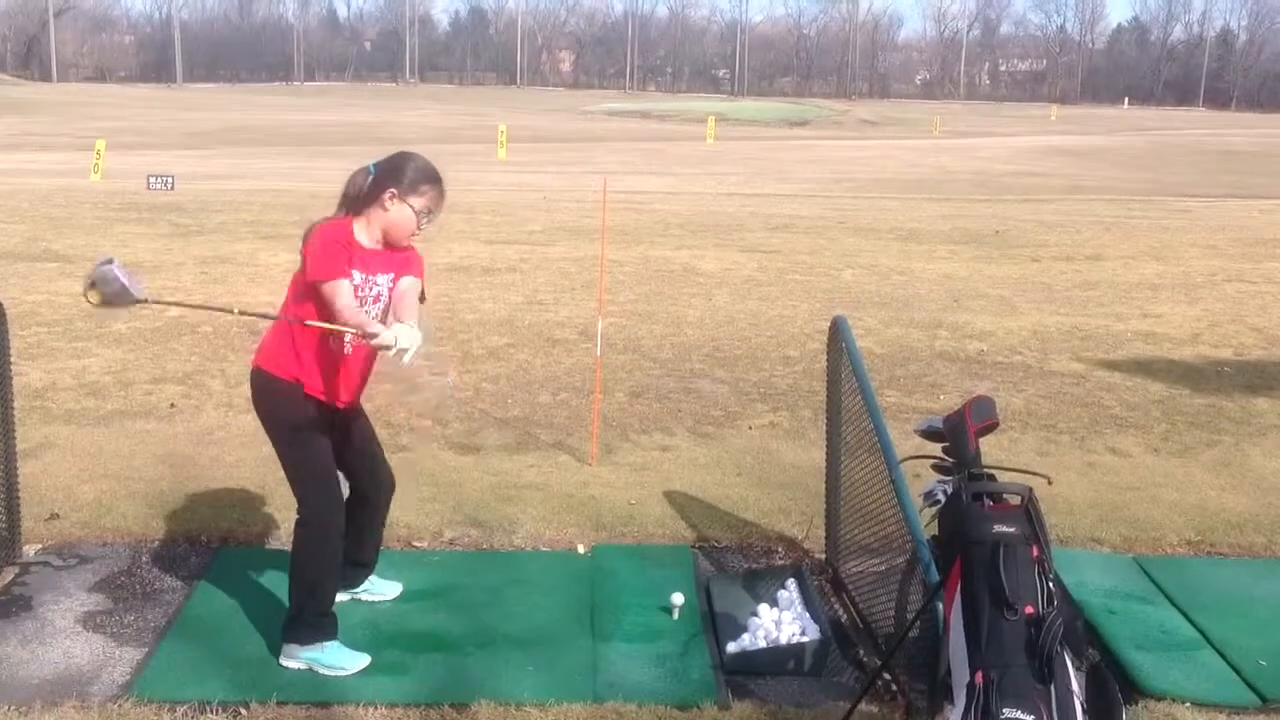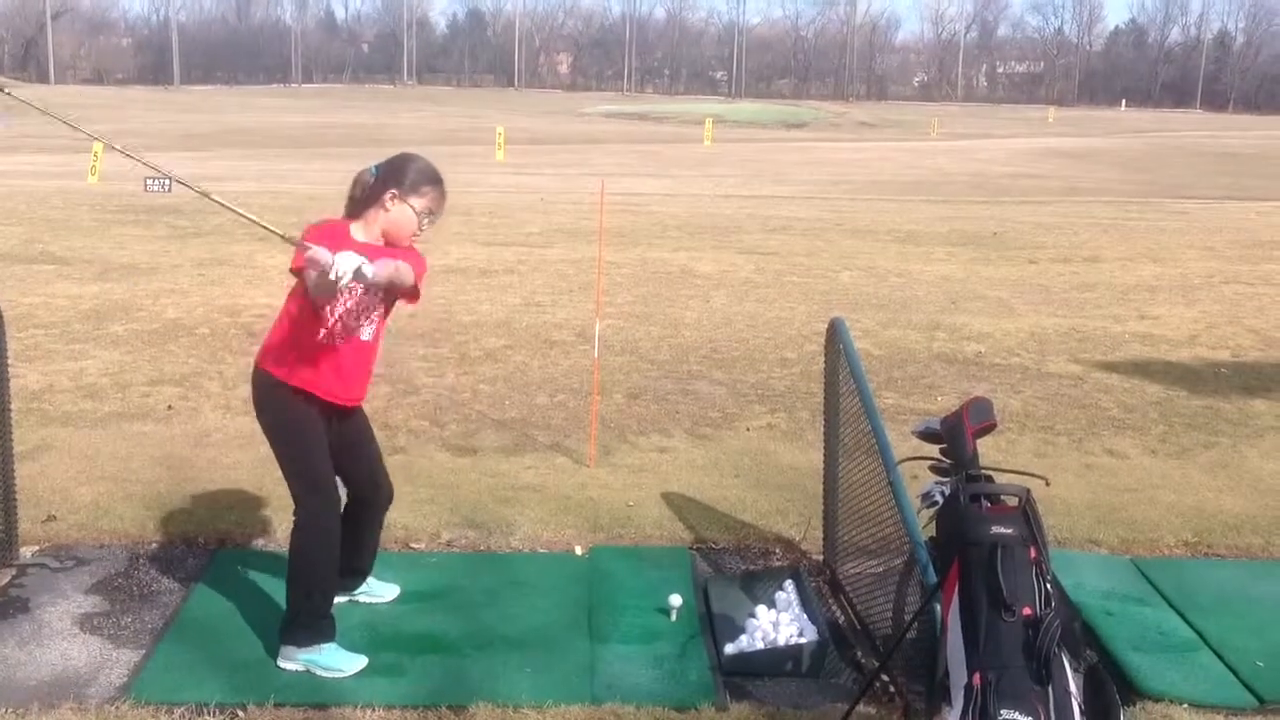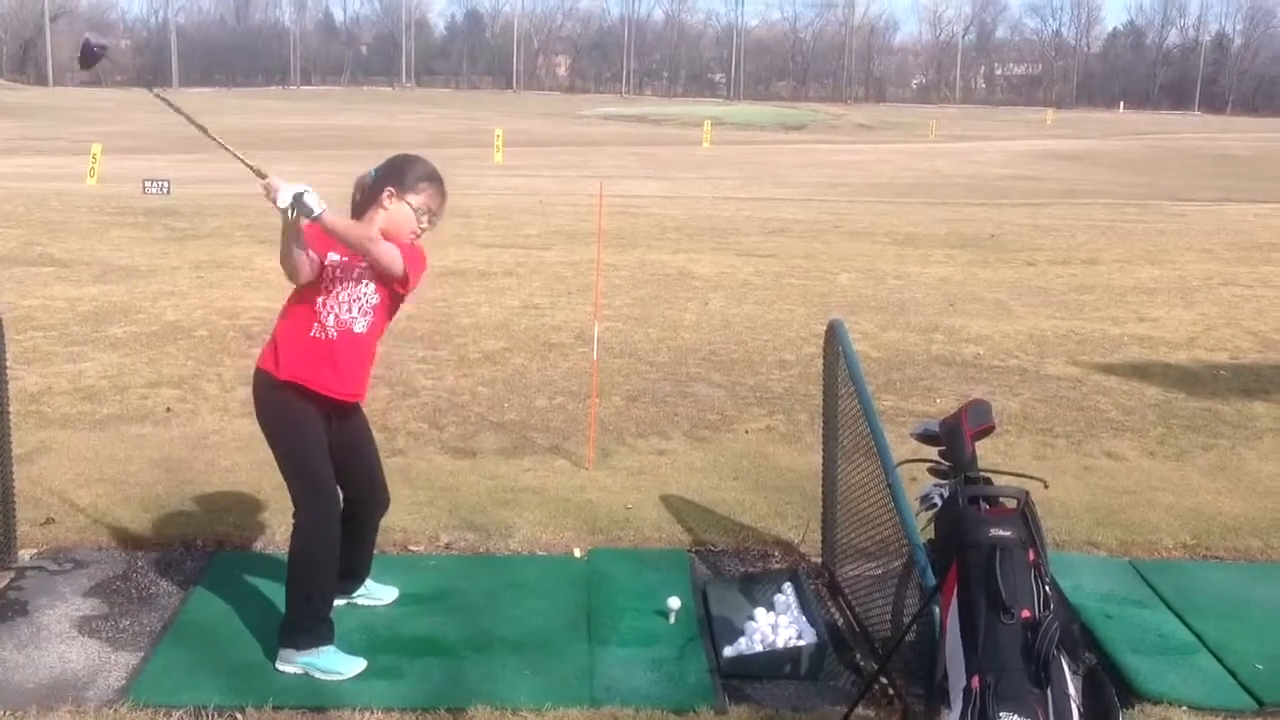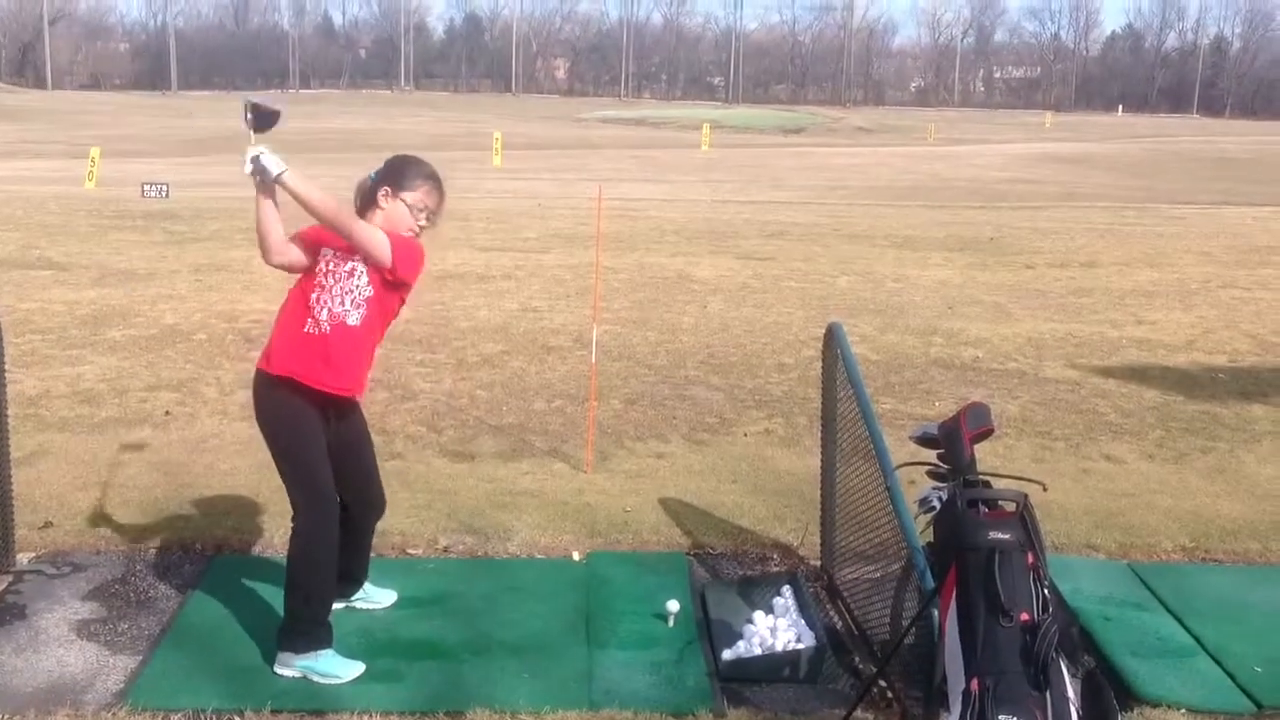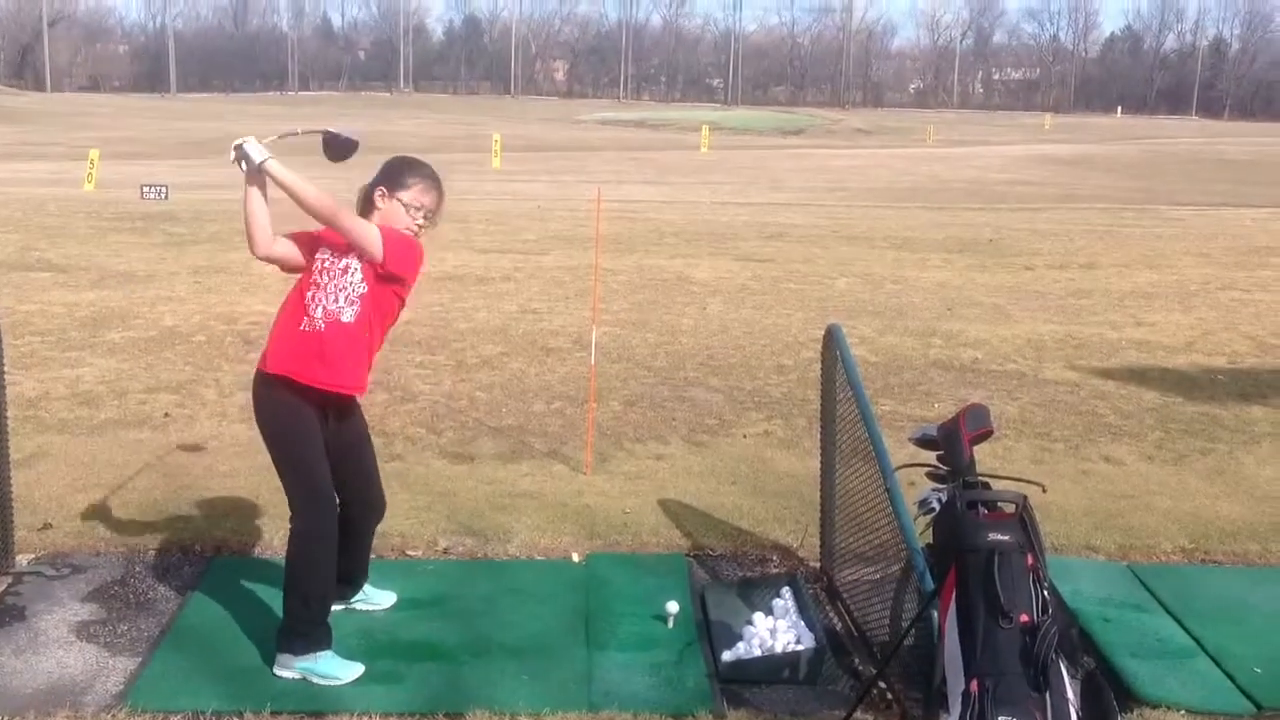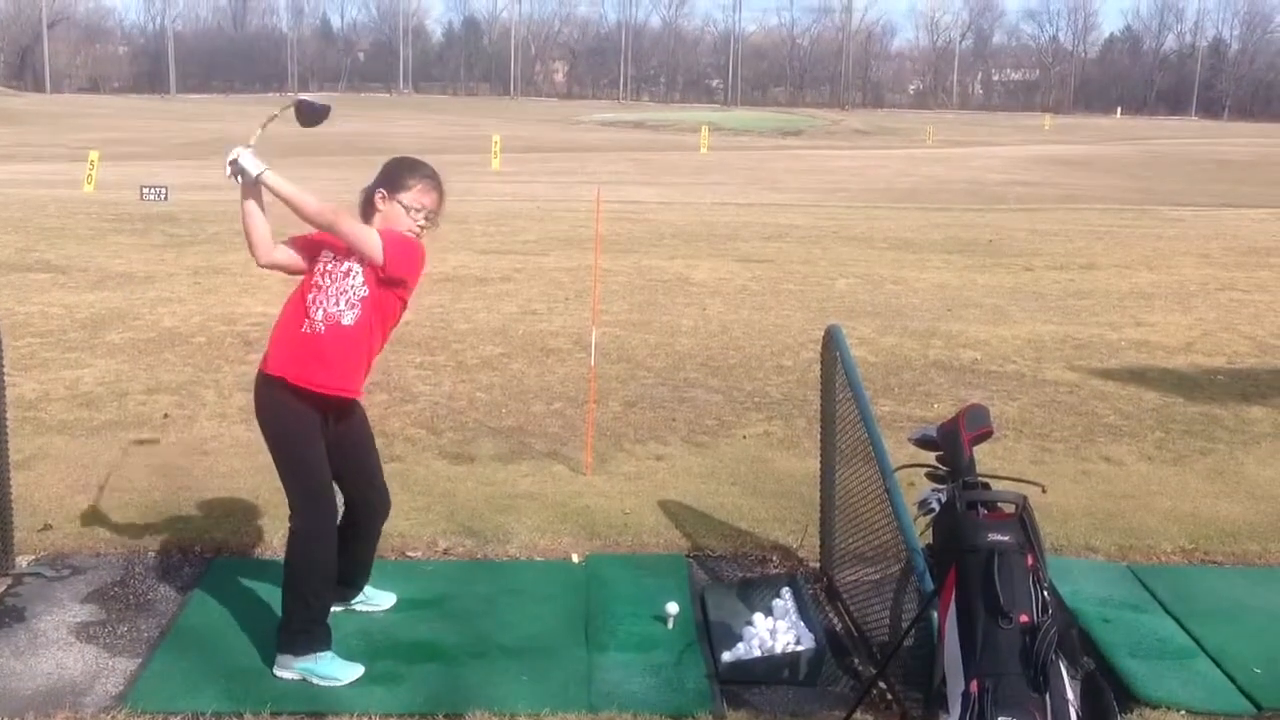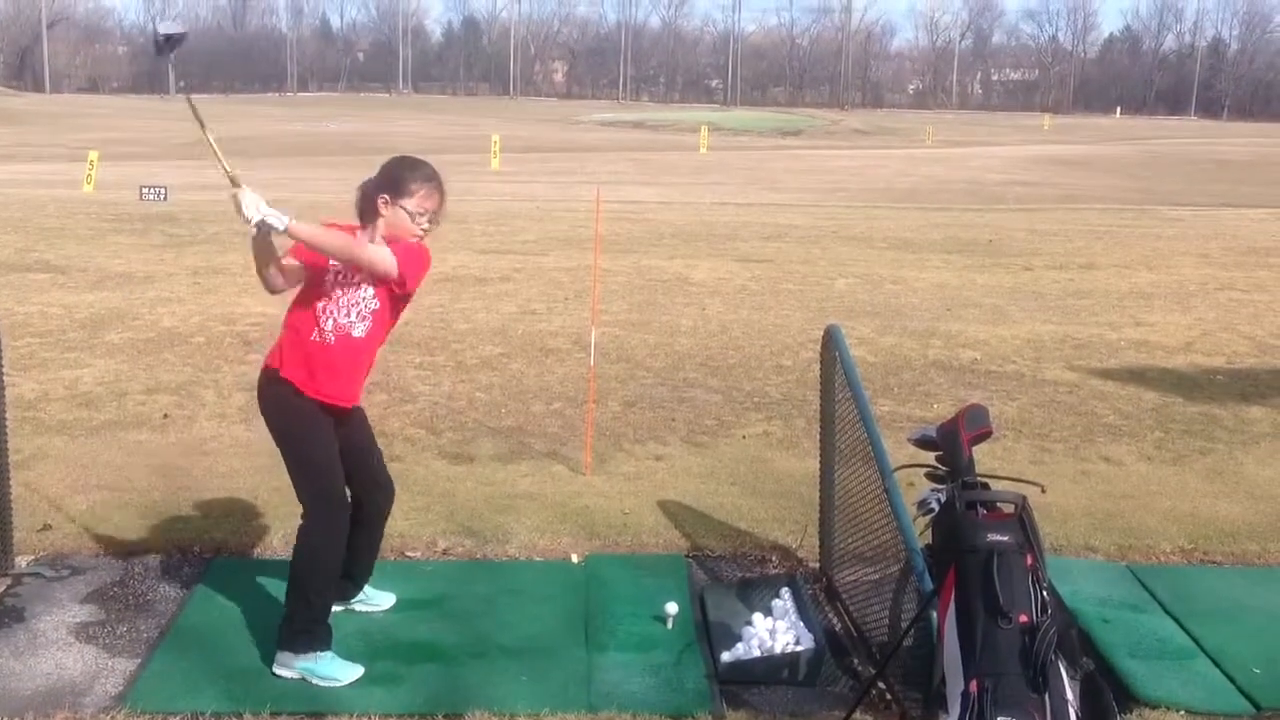
dt=0.1s
person 1, frame 1
left shoulder: (406, 258)
right shoulder: (329, 235)
left elbow: (407, 298)
right elbow: (342, 304)
left wrist: (405, 328)
right wrist: (375, 329)
left hip: (339, 392)
right hip: (284, 383)
left knee: (376, 482)
right knee: (323, 502)
left ankle: (350, 576)
right ankle: (306, 638)
person 1, frame 2
left shoulder: (407, 258)
right shoulder: (325, 233)
left elbow: (397, 278)
right elbow: (316, 294)
left wrist: (355, 267)
right wrist: (324, 271)
left hip: (340, 395)
right hip: (285, 385)
left knee: (374, 489)
right knee: (319, 505)
left ankle: (346, 579)
right ankle: (303, 640)
person 1, frame 3
left shoulder: (410, 259)
right shoulder: (322, 237)
left elbow: (370, 247)
right elbow: (300, 272)
left wrist: (317, 210)
right wrist: (292, 216)
left hip: (340, 398)
right hip: (284, 389)
left knee: (370, 496)
right knee: (319, 507)
left ankle: (346, 581)
right ankle: (302, 643)
person 1, frame 4
left shoulder: (405, 256)
right shoulder: (323, 236)
left elbow: (349, 227)
right elbow: (277, 254)
left wrist: (282, 174)
right wrist: (264, 190)
left hip: (338, 397)
right hip: (284, 389)
left knee: (366, 500)
right knee: (318, 510)
left ankle: (344, 585)
right ankle: (301, 645)
person 1, frame 5
left shoulder: (407, 254)
right shoulder: (324, 241)
left elbow: (339, 216)
right elbow: (264, 247)
left wrist: (269, 164)
right wrist: (253, 179)
left hip: (337, 397)
right hip: (283, 389)
left knee: (366, 500)
right knee: (316, 511)
left ankle: (344, 586)
right ankle: (299, 648)
person 1, frame 6
left shoulder: (408, 256)
right shoulder: (326, 245)
left elbow: (337, 222)
right elbow: (266, 254)
left wrist: (265, 174)
right wrist: (250, 190)
left hip: (338, 400)
right hip: (285, 391)
left knee: (371, 500)
right knee: (316, 512)
left ankle: (346, 587)
right ankle: (300, 648)
person 1, frame 7
left shoulder: (413, 258)
right shoulder: (328, 242)
left elbow: (349, 253)
right elbow: (277, 281)
left wrist: (284, 222)
right wrist: (262, 232)
left hip: (339, 395)
right hip: (292, 387)
left knee: (375, 492)
right knee: (326, 505)
left ankle: (346, 586)
right ankle: (300, 646)
